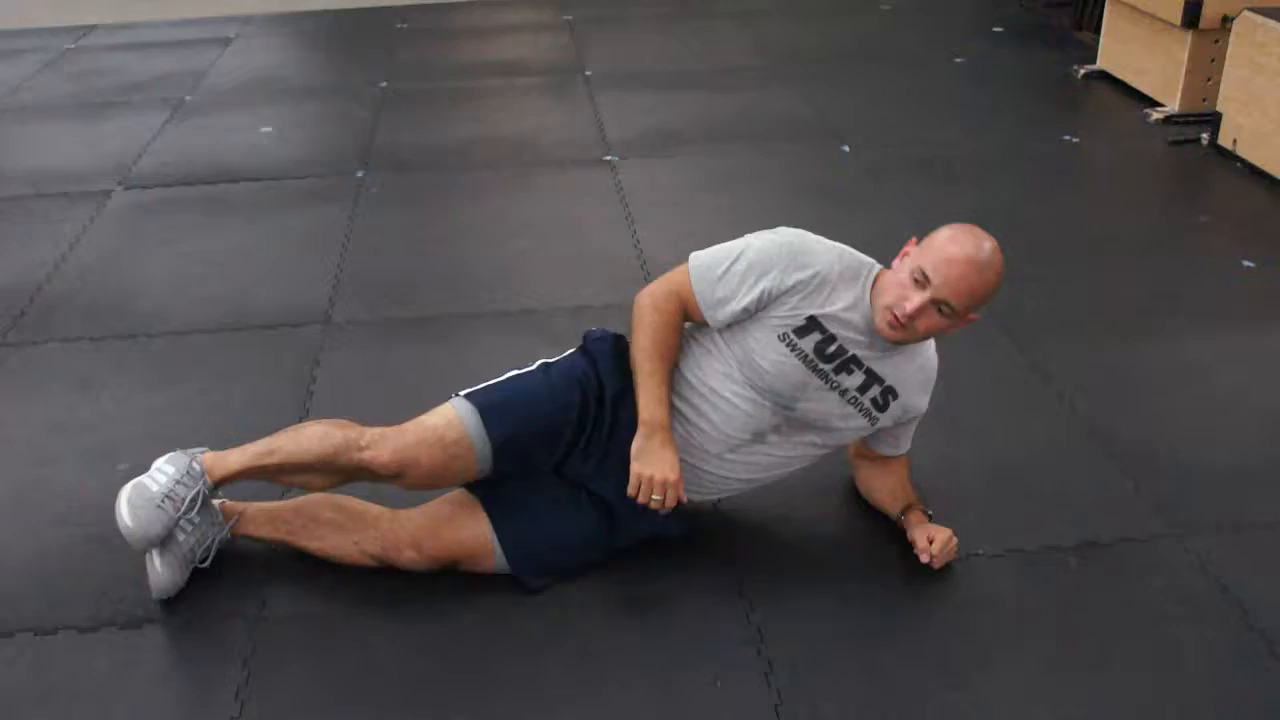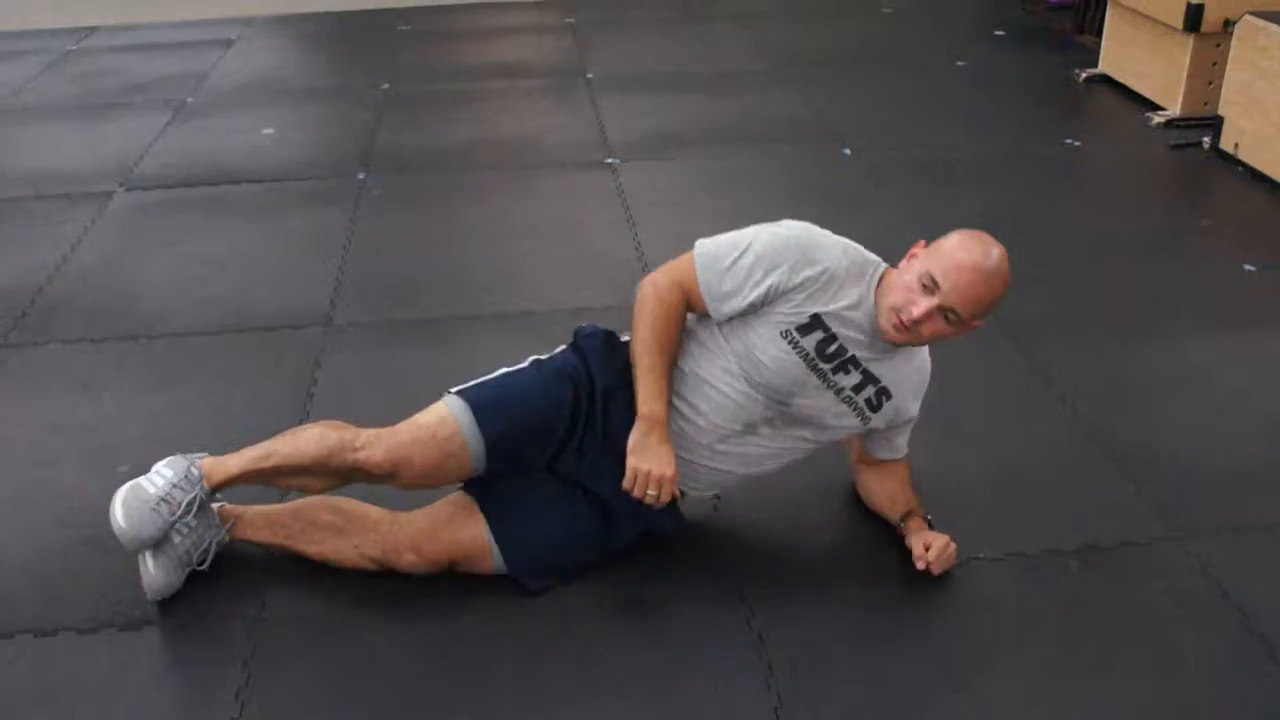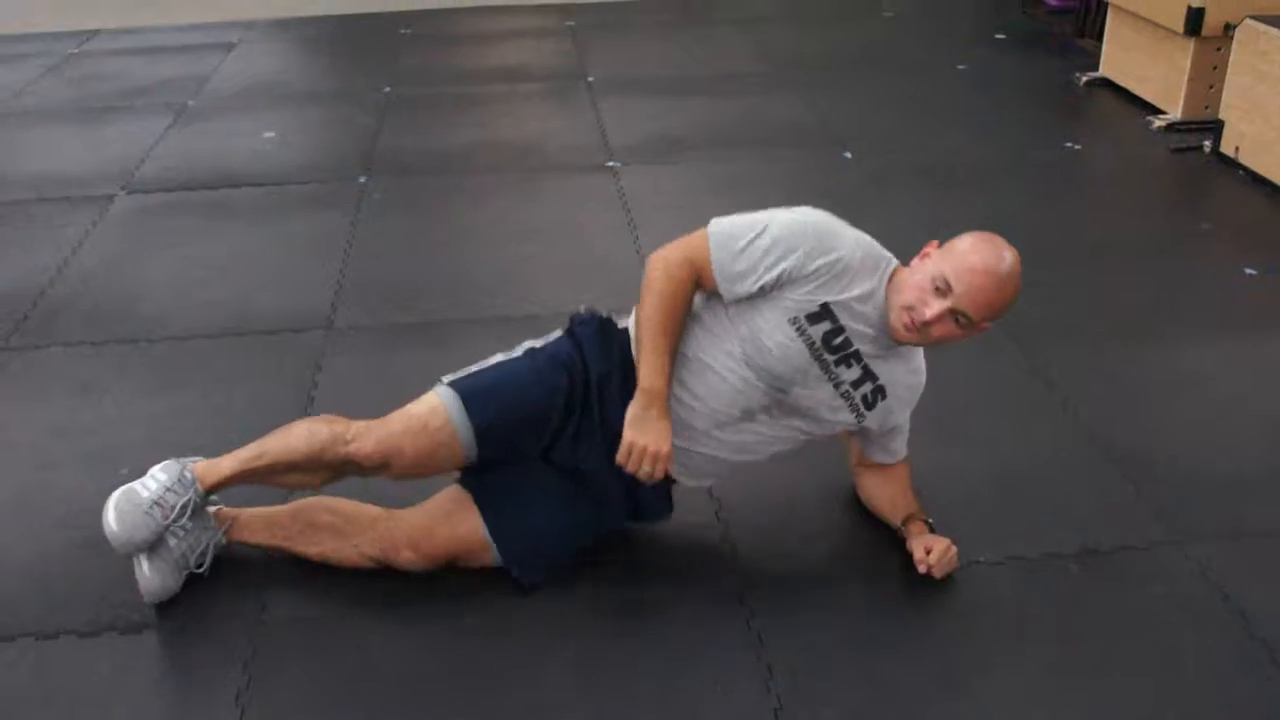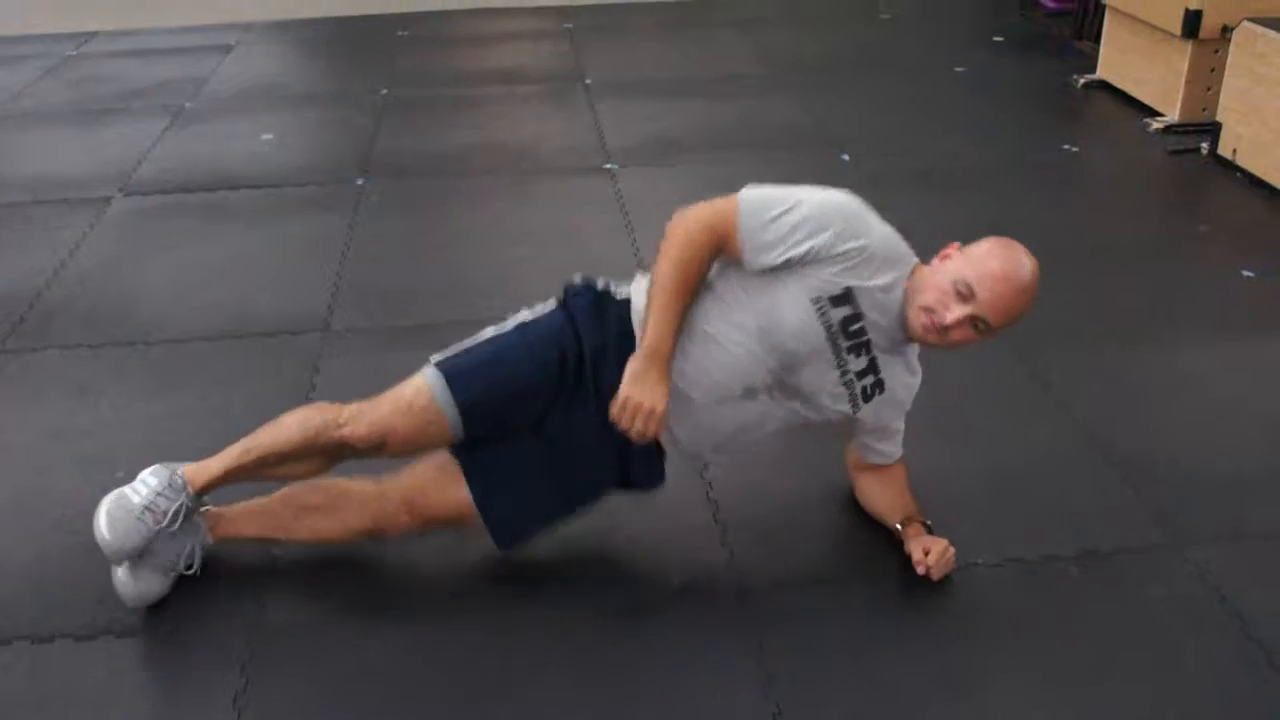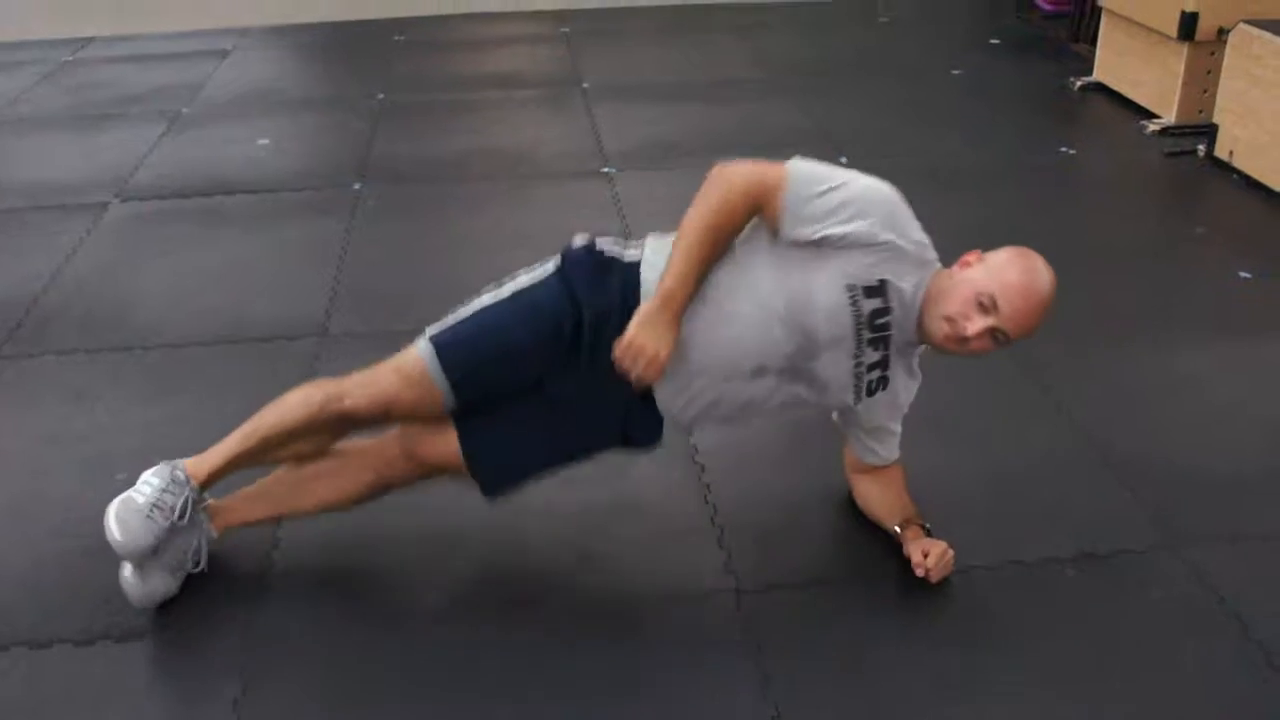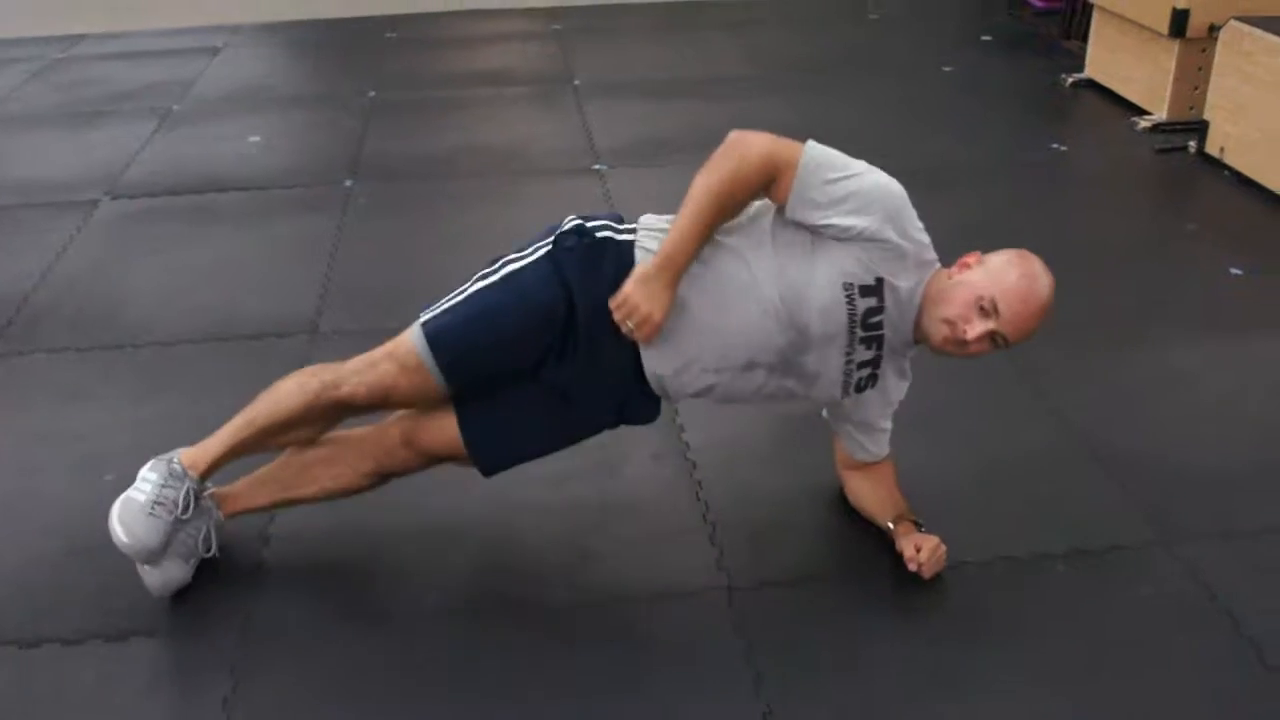
dt=0.1s
person 1, frame 1
left shoulder: (911, 383)
right shoulder: (804, 264)
left elbow: (877, 460)
right elbow: (660, 298)
left wrist: (916, 519)
right wrist: (654, 432)
left hip: (635, 504)
right hip: (612, 394)
left knee: (416, 543)
right knee: (401, 458)
left ankle: (219, 523)
right ankle: (205, 470)
person 1, frame 2
left shoulder: (905, 383)
right shoulder: (810, 259)
left elbow: (877, 464)
right elbow: (662, 286)
left wrist: (916, 525)
right wrist: (652, 424)
left hip: (630, 502)
right hip: (607, 390)
left knee: (414, 546)
right knee: (395, 456)
left ankle: (218, 525)
right ankle: (205, 473)
person 1, frame 3
left shoulder: (897, 383)
right shoulder: (826, 247)
left elbow: (876, 466)
right elbow: (674, 263)
left wrist: (916, 529)
right wrist: (650, 402)
left hip: (634, 481)
right hip: (601, 376)
left knee: (415, 546)
right knee: (386, 447)
left ankle: (212, 533)
right ankle: (196, 480)
person 1, frame 4
left shoulder: (895, 377)
right shoulder: (850, 231)
left elbow: (874, 466)
right elbow: (697, 225)
left wrist: (915, 530)
right wrist: (651, 362)
left hip: (626, 452)
right hip: (598, 344)
left knee: (403, 503)
right knee: (377, 427)
left ankle: (203, 531)
right ankle: (191, 480)
person 1, frame 5
left shoulder: (892, 374)
right shoulder: (888, 227)
left elbow: (871, 466)
right elbow: (738, 180)
left wrist: (912, 533)
right wrist: (661, 309)
left hip: (619, 401)
right hip: (602, 306)
left knee: (412, 456)
right knee: (376, 397)
left ankle: (207, 525)
right ankle: (188, 479)
person 1, frame 6
left shoulder: (884, 369)
right shoulder: (887, 223)
left elbow: (862, 465)
right elbow: (752, 151)
left wrist: (904, 528)
right wrist: (661, 265)
left hip: (615, 376)
right hip: (596, 284)
left knee: (411, 444)
right knee: (372, 383)
left ankle: (210, 513)
right ankle: (188, 467)
